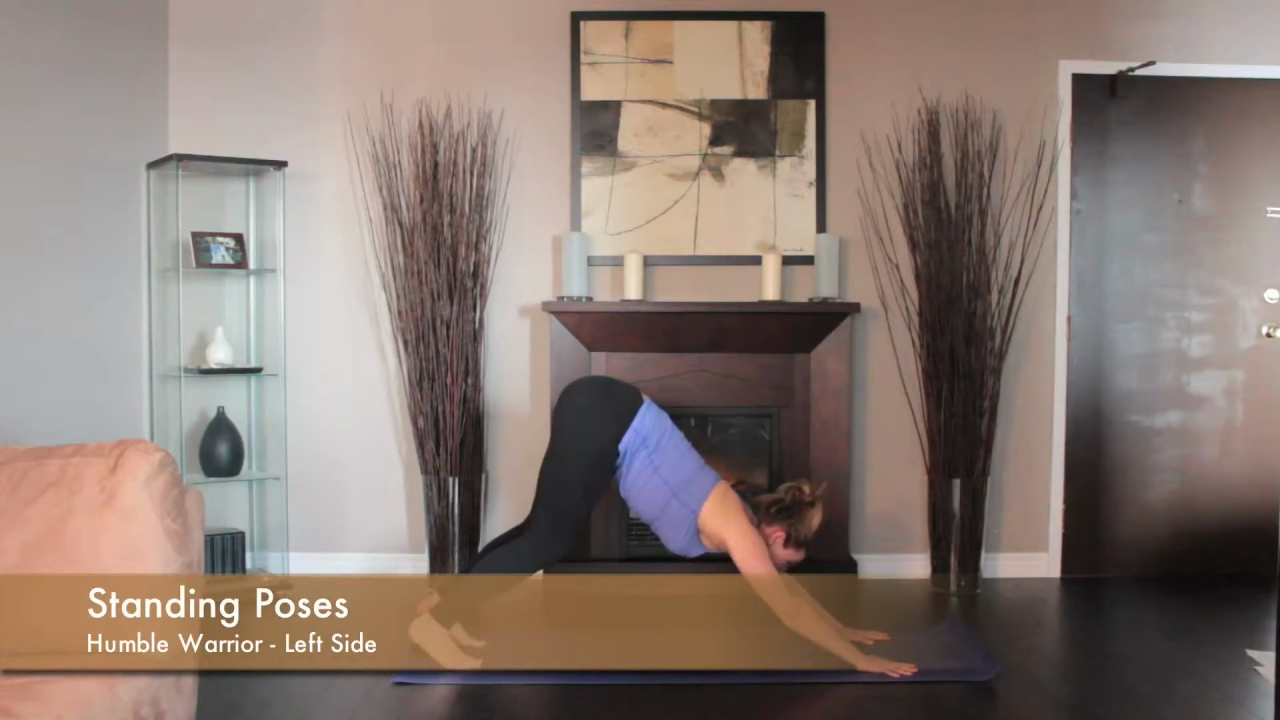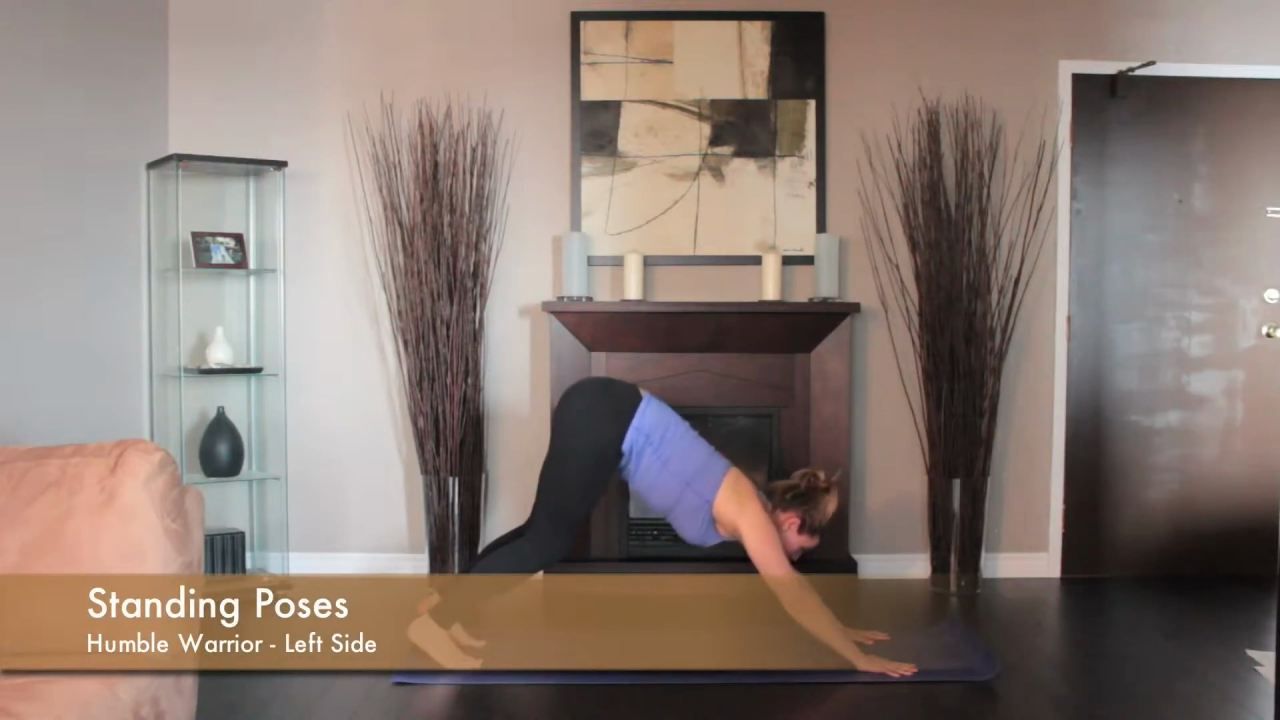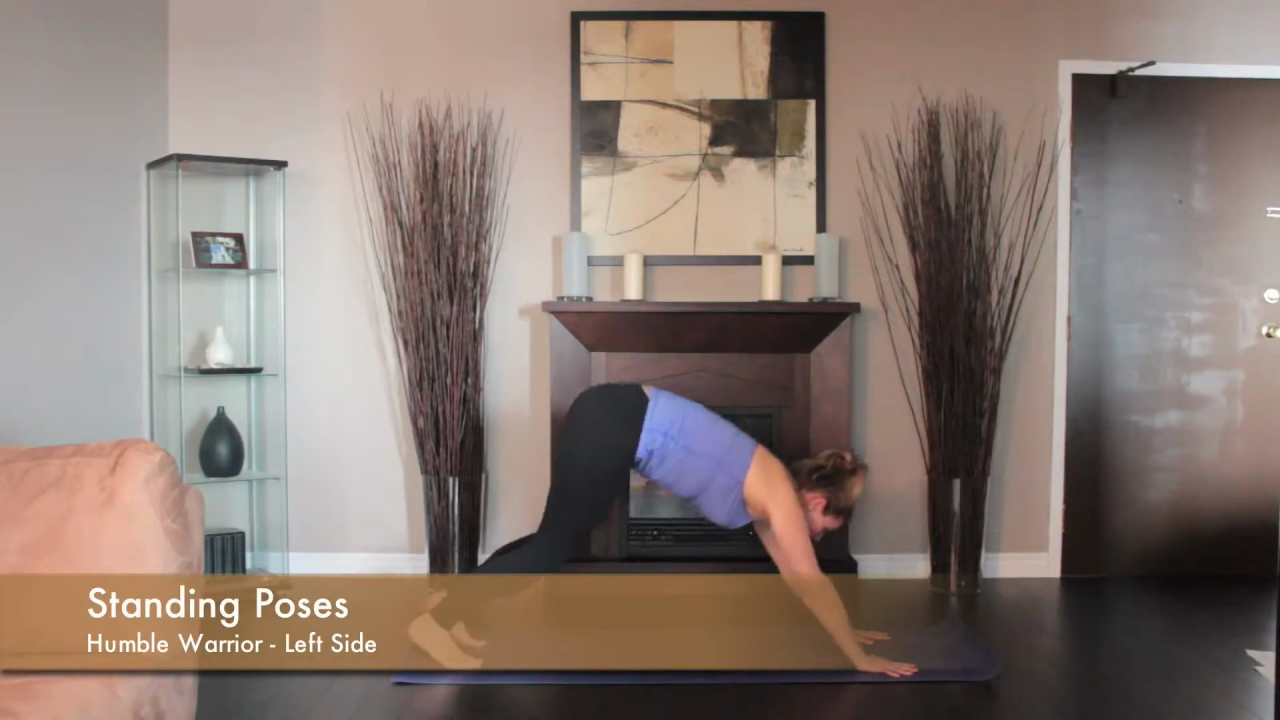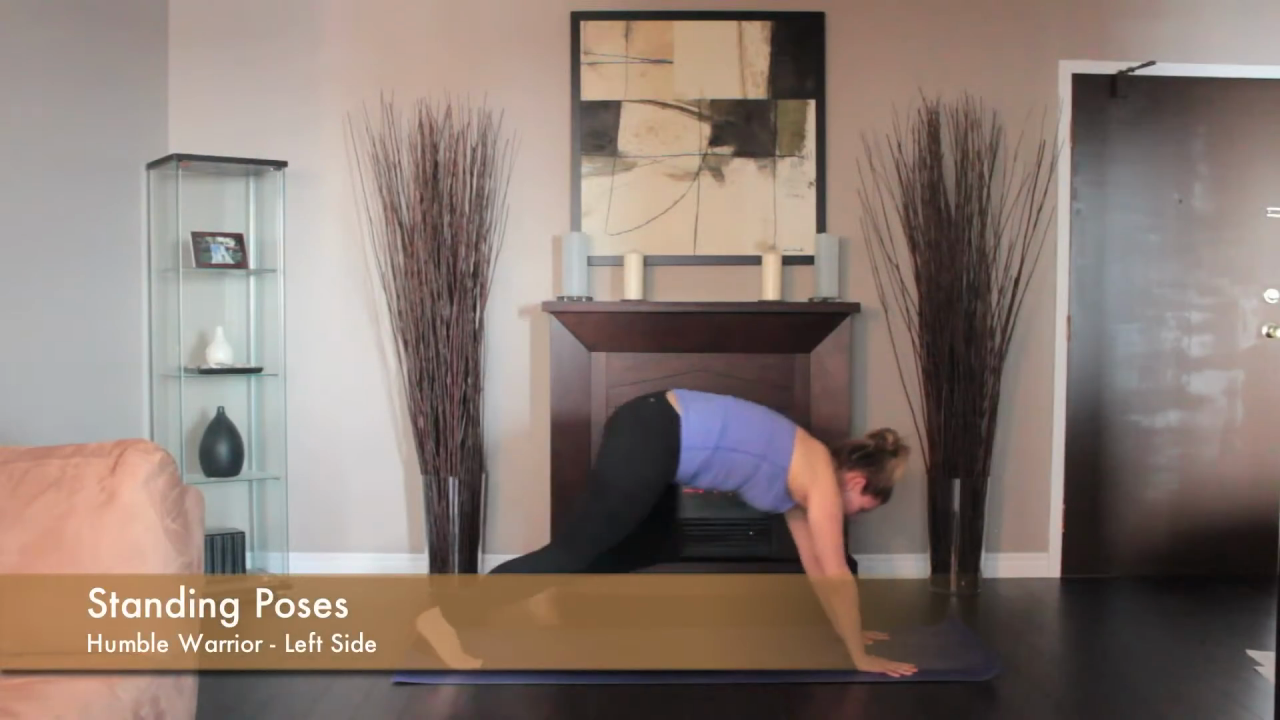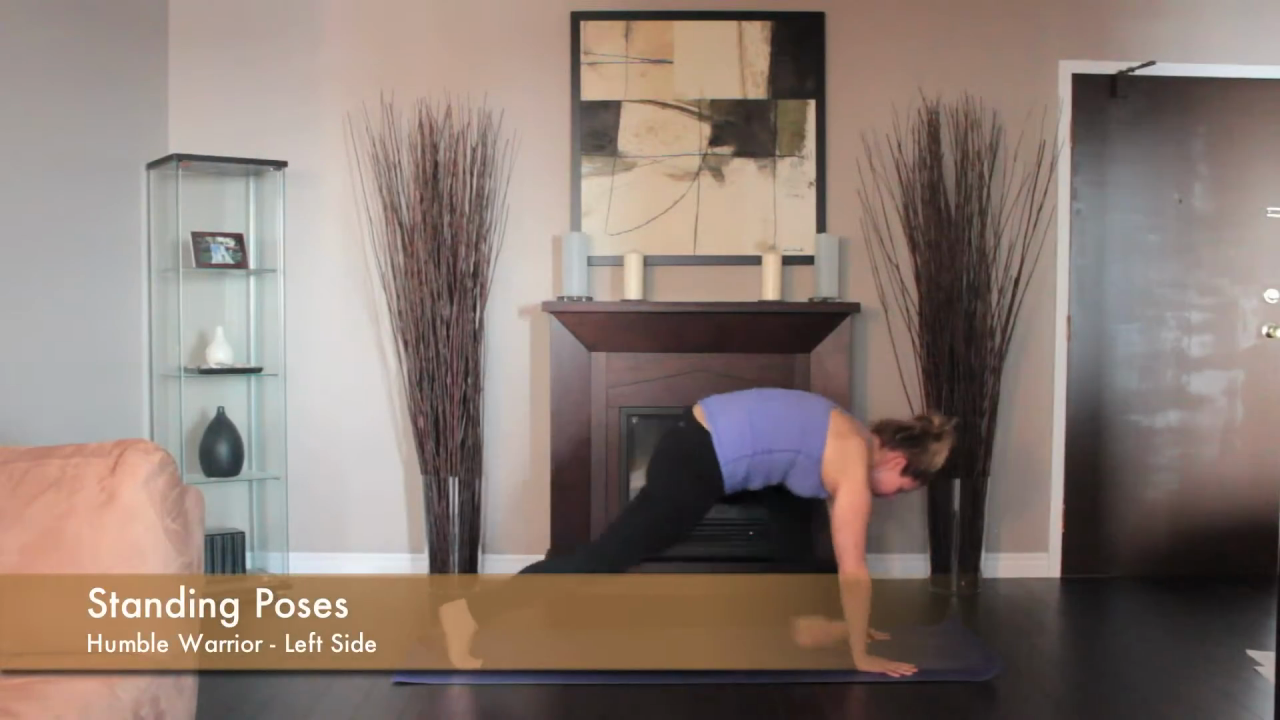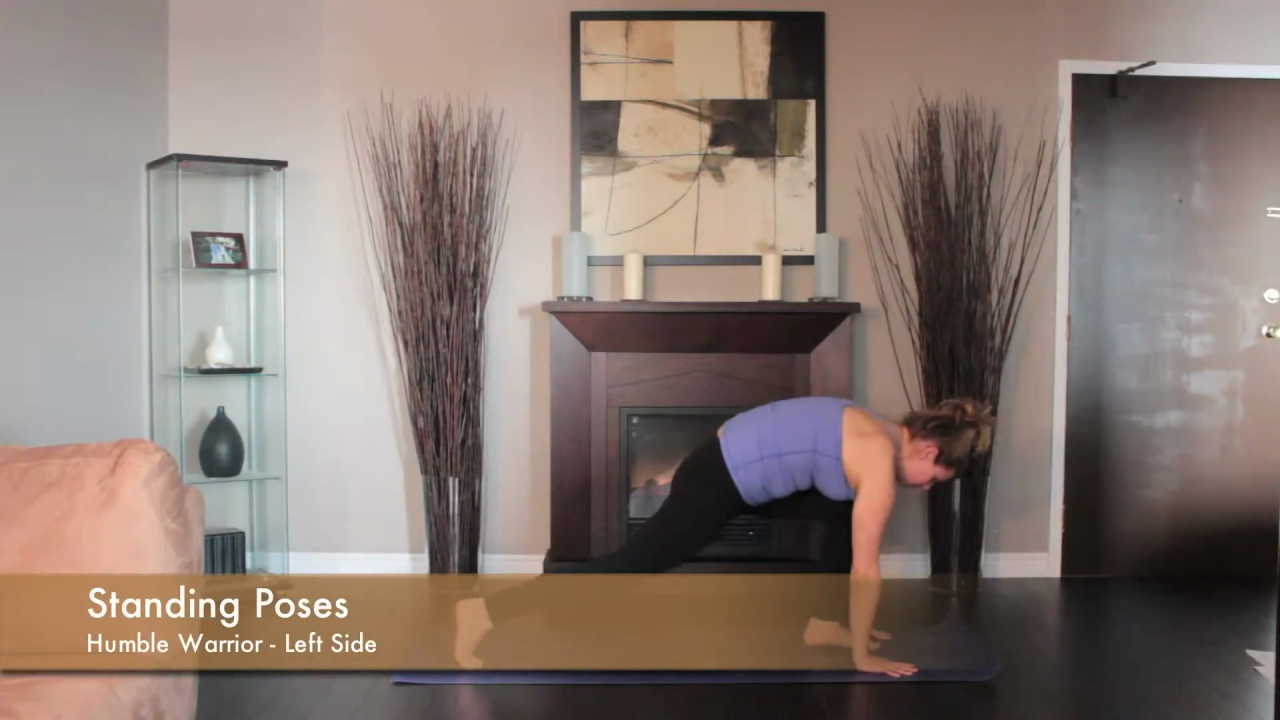
dt=0.3s
person 1, frame 1
left shoulder: (738, 520)
right shoulder: (738, 531)
left elbow: (785, 587)
right elbow: (787, 607)
left wrist: (841, 630)
right wrist: (858, 659)
left hip: (602, 413)
right hip: (600, 420)
left knee: (540, 531)
right knee: (548, 541)
left ankle: (445, 606)
right ankle: (434, 620)
person 1, frame 2
left shoulder: (748, 510)
right shoulder: (752, 518)
left elbow: (791, 583)
right elbow: (794, 599)
left wrist: (843, 630)
right wrist: (860, 659)
left hip: (605, 412)
right hip: (603, 421)
left knee: (540, 532)
right knee: (549, 541)
left ankle: (445, 605)
right ankle: (433, 622)
person 1, frame 3
left shoulder: (763, 493)
right shoulder: (781, 494)
left elbow: (795, 574)
right elbow: (814, 583)
left wrist: (842, 629)
right wrist: (859, 657)
left hip: (616, 415)
right hip: (614, 421)
left knee: (558, 538)
right knee: (557, 541)
left ankle: (456, 600)
right ankle: (435, 621)
person 1, frame 4
left shoulder: (799, 477)
right shoulder: (822, 477)
left elbow: (812, 564)
right elbow: (836, 575)
left wrist: (848, 628)
right wrist: (861, 657)
left hip: (653, 425)
right hip: (652, 442)
left knee: (656, 542)
right knee: (579, 548)
right ankle: (445, 617)
person 1, frame 5
left shoulder: (851, 441)
right shoulder: (855, 462)
left elbow: (841, 546)
right elbow: (853, 567)
left wrist: (851, 623)
right wrist: (859, 653)
left hip: (700, 438)
right hip: (696, 462)
left knee: (808, 503)
right knee: (608, 557)
left ankle: (802, 622)
right ankle: (466, 614)
person 1, frame 6
left shoulder: (879, 436)
right shoulder: (880, 459)
left elbow: (857, 550)
right elbow: (865, 568)
left wrist: (856, 626)
right wrist: (861, 654)
left hip: (735, 467)
right hip: (717, 479)
left knee: (843, 507)
right knee: (631, 564)
left ankle: (821, 622)
right ankle: (484, 613)
